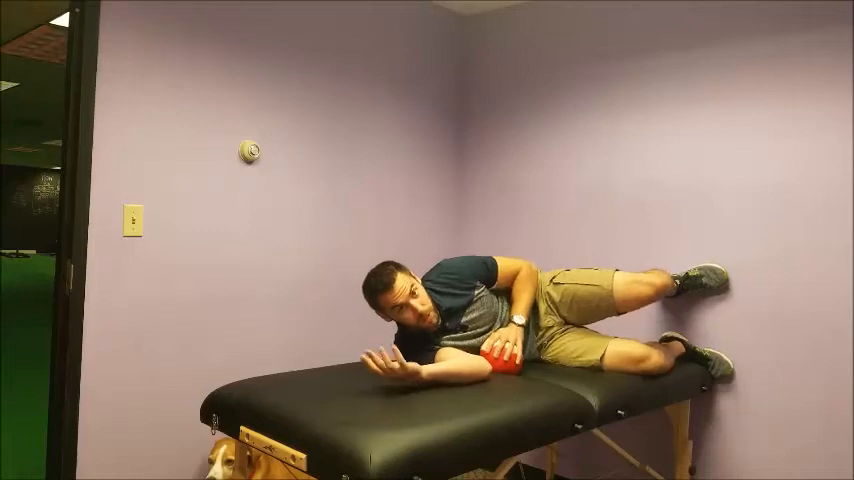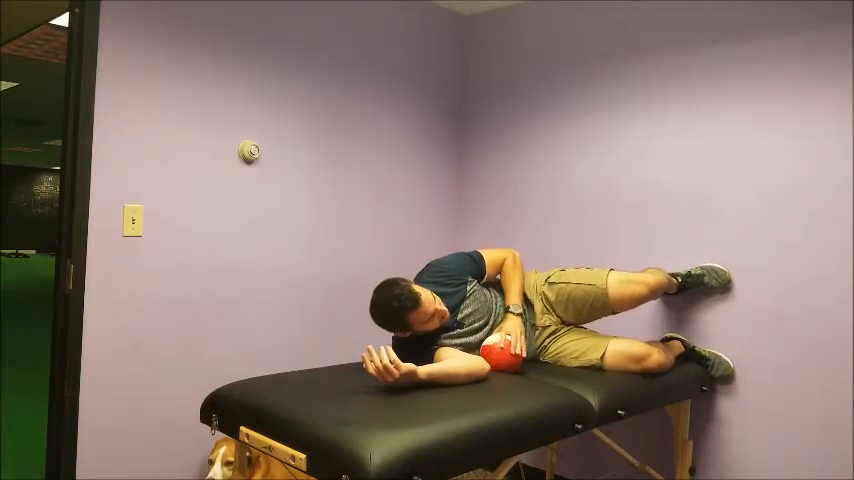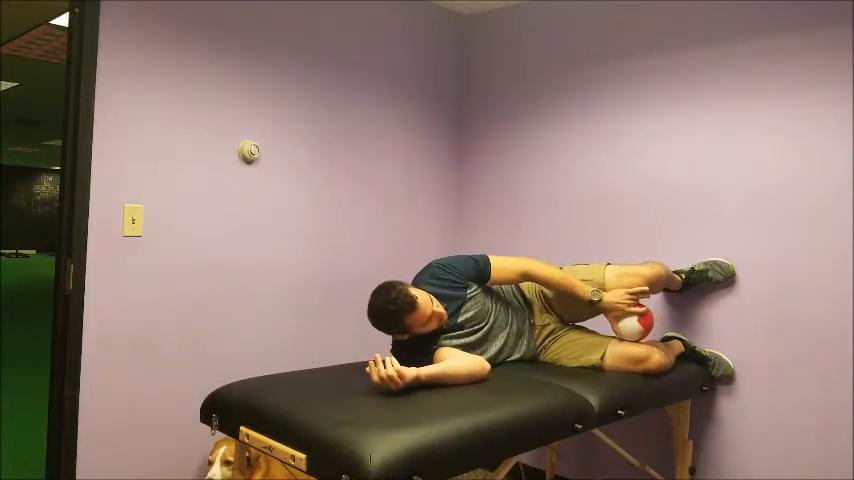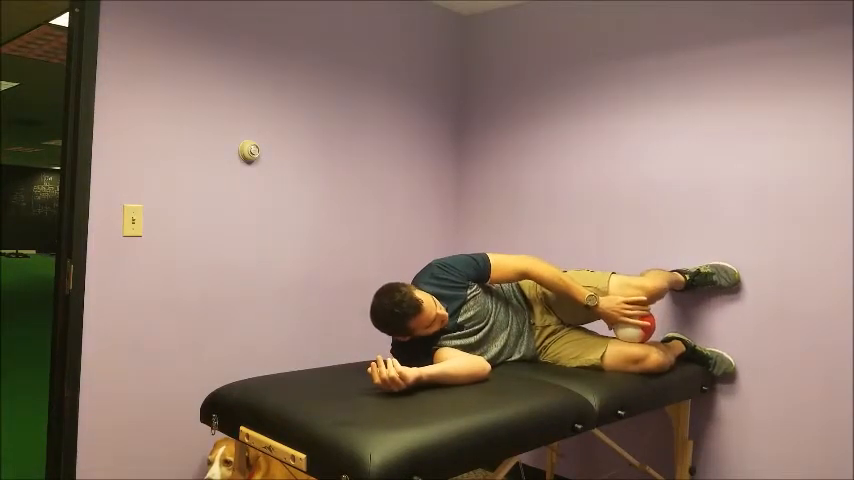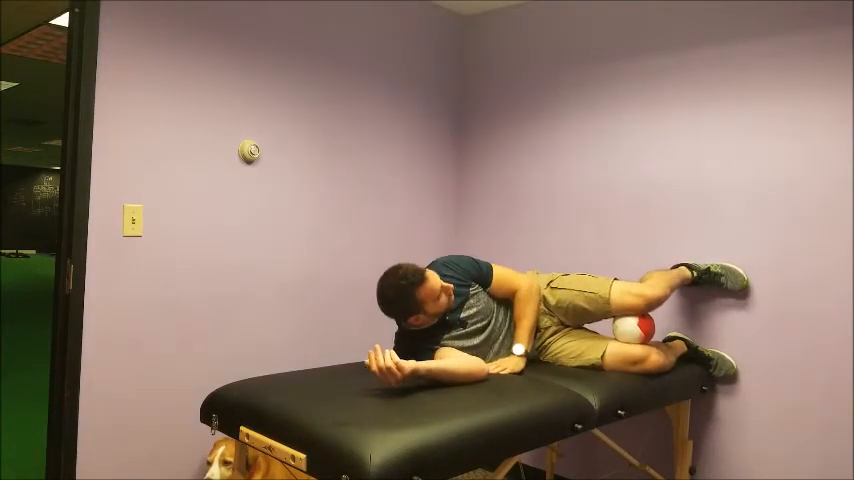
dt=1s
person 1, frame 1
left shoulder: (449, 274)
right shoulder: (415, 346)
left elbow: (526, 271)
right elbow: (480, 367)
left wrist: (516, 323)
right wrist: (416, 374)
left hip: (544, 297)
right hip: (542, 343)
left knee: (651, 286)
right knee: (651, 361)
left ankle: (677, 282)
right ankle: (679, 347)
person 1, frame 2
left shoulder: (440, 273)
right shoulder: (416, 347)
left elbow: (509, 258)
right elbow: (479, 366)
left wrist: (513, 314)
right wrist: (412, 375)
left hip: (539, 295)
right hip: (540, 341)
left knee: (648, 284)
right knee: (653, 360)
left ankle: (676, 283)
right ankle: (678, 347)
person 1, frame 3
left shoulder: (440, 273)
right shoulder: (416, 347)
left elbow: (526, 267)
right elbow: (479, 367)
left wrist: (597, 299)
right wrist: (411, 377)
left hip: (539, 297)
right hip: (542, 341)
left knee: (647, 276)
right knee: (654, 359)
left ankle: (679, 280)
right ankle: (678, 346)
person 1, frame 4
left shoulder: (440, 274)
right shoulder: (416, 350)
left elbow: (525, 265)
right elbow: (479, 367)
left wrist: (594, 301)
right wrist: (411, 377)
left hip: (538, 298)
right hip: (542, 343)
left knee: (646, 289)
right knee: (651, 359)
left ankle: (682, 278)
right ankle: (679, 347)
person 1, frame 5
left shoulder: (448, 269)
right shoulder: (417, 344)
left elbow: (526, 287)
right elbow: (477, 368)
left wrist: (517, 350)
right wrist: (409, 369)
left hip: (543, 298)
right hip: (544, 344)
left knee: (645, 297)
right knee: (651, 360)
left ankle: (686, 273)
right ankle: (680, 347)
